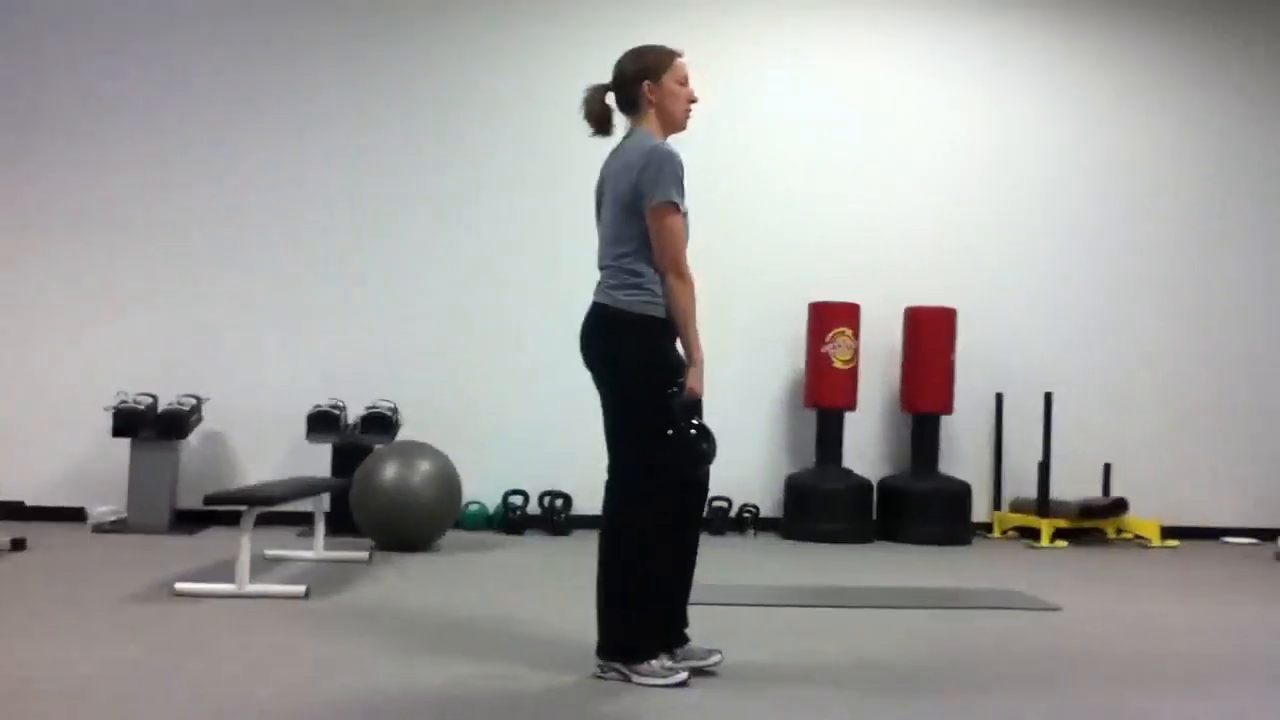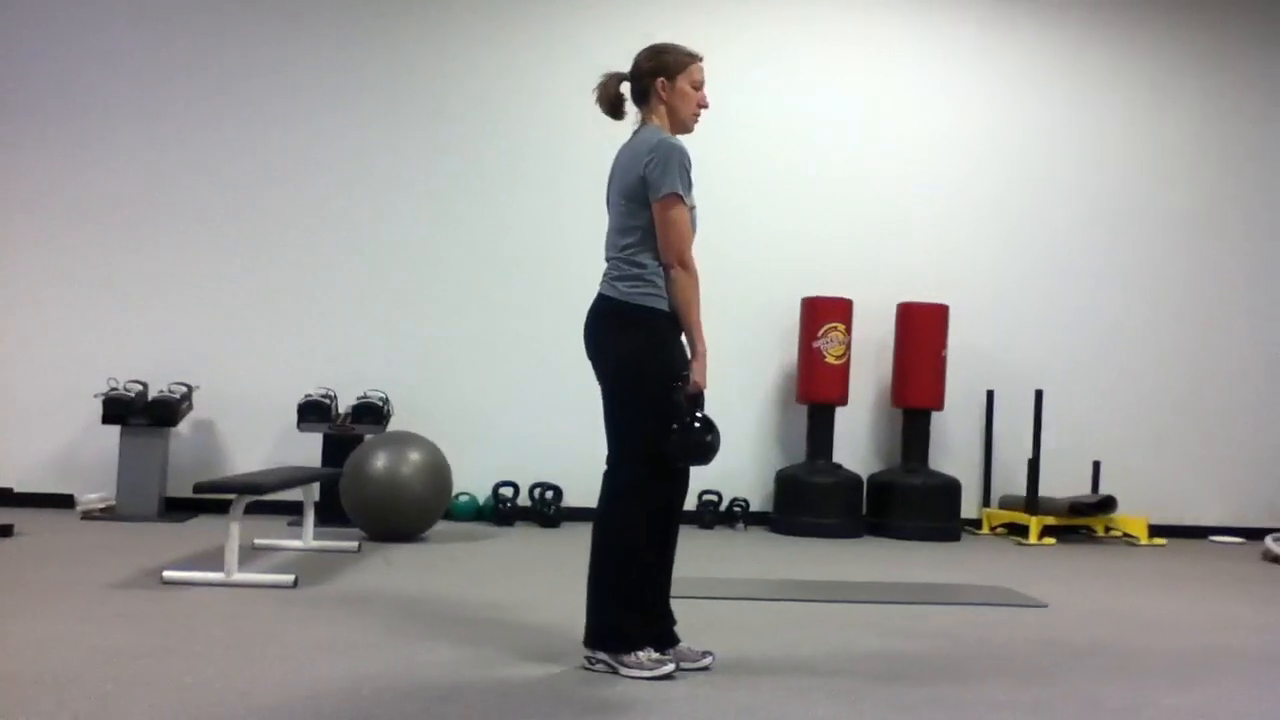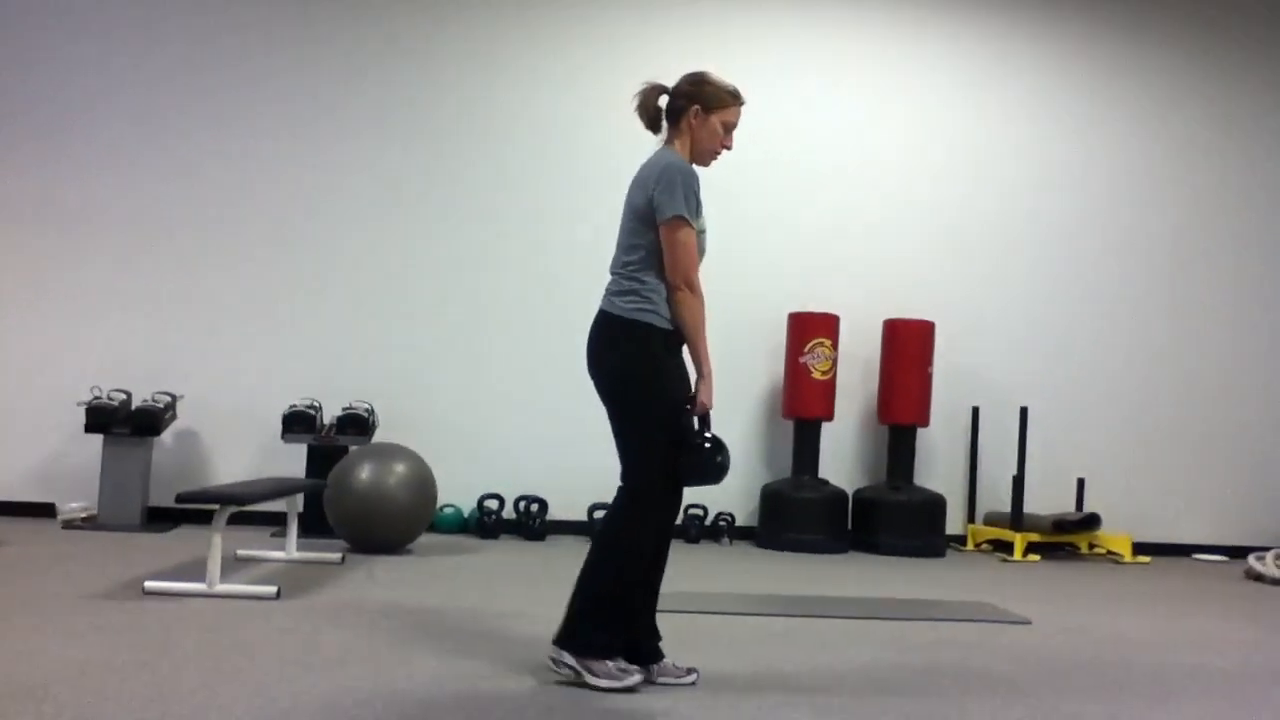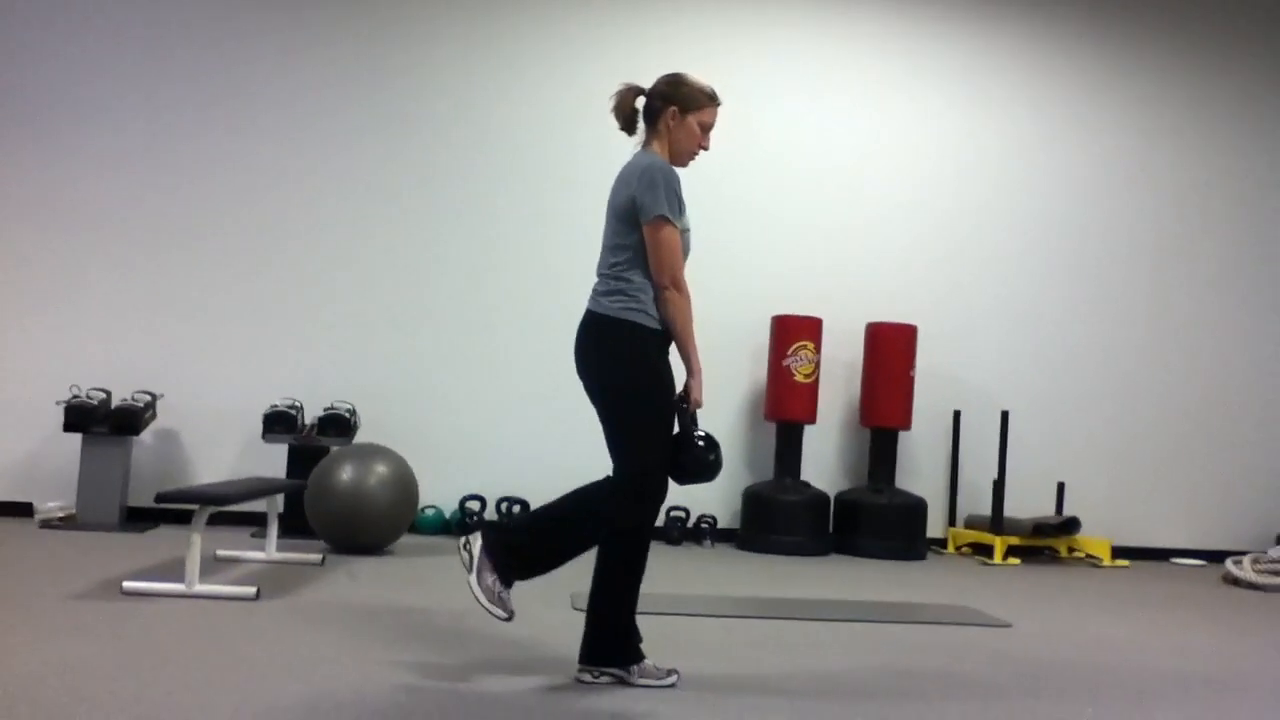
dt=0.7s
person 1, frame 1
left shoulder: (623, 157)
right shoulder: (657, 158)
right elbow: (673, 271)
left wrist: (676, 354)
right wrist: (694, 359)
left hip: (617, 330)
right hip: (637, 336)
left knee: (677, 481)
right knee: (642, 488)
left ankle: (662, 638)
right ankle: (627, 649)
person 1, frame 2
left shoulder: (634, 150)
right shoulder: (665, 152)
right elbow: (678, 264)
left wrist: (679, 349)
right wrist: (697, 352)
left hip: (622, 323)
right hip: (641, 331)
left knee: (659, 478)
right knee: (637, 479)
left ankle: (650, 633)
right ankle: (611, 639)
person 1, frame 3
left shoulder: (660, 170)
right shoulder: (676, 174)
right elbow: (681, 287)
left wrist: (685, 370)
right wrist: (704, 374)
left hip: (633, 343)
right hip: (637, 347)
left knee: (656, 492)
right knee: (648, 492)
left ankle: (633, 649)
right ankle: (581, 641)
person 1, frame 4
left shoulder: (640, 171)
right shoulder: (657, 174)
right elbow: (669, 285)
left wrist: (678, 366)
right wrist: (693, 370)
left hip: (617, 342)
right hip: (627, 346)
left knee: (638, 488)
right knee: (640, 486)
left ankle: (611, 654)
right ankle: (499, 549)
